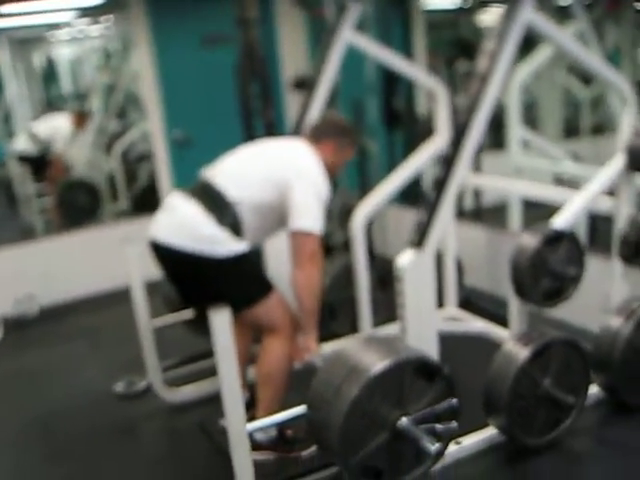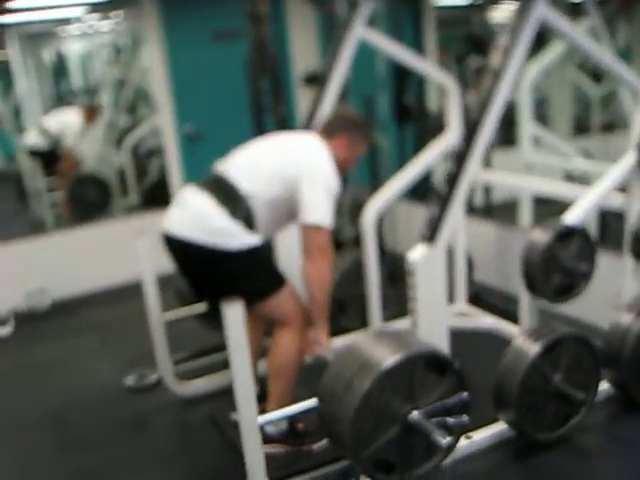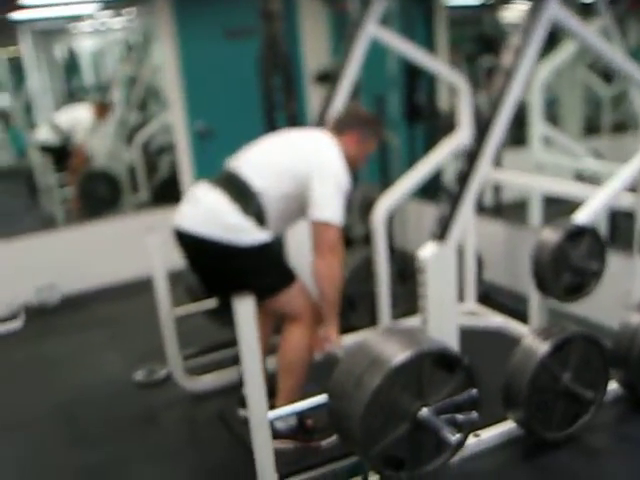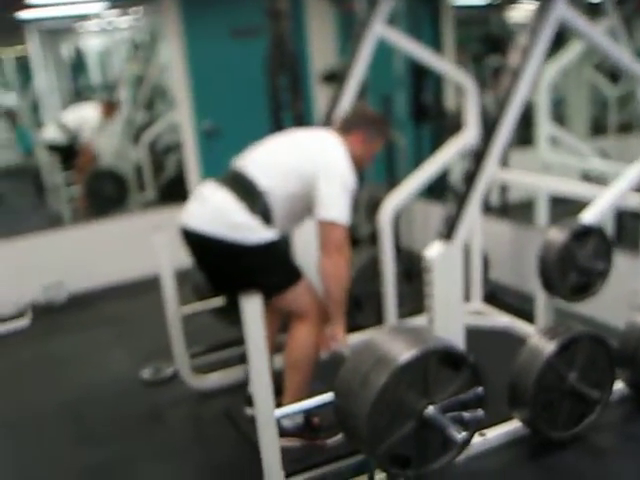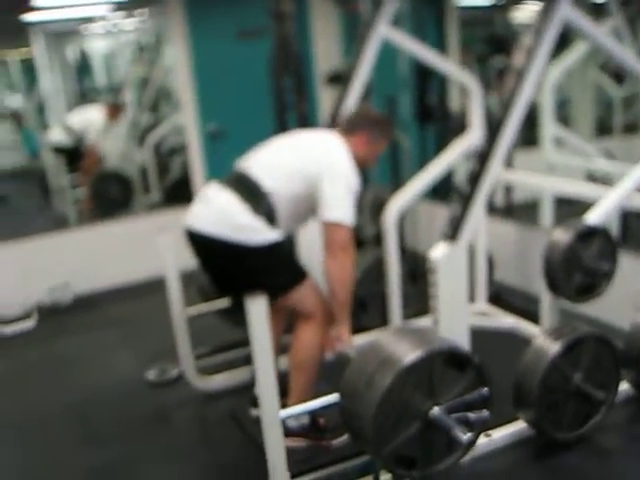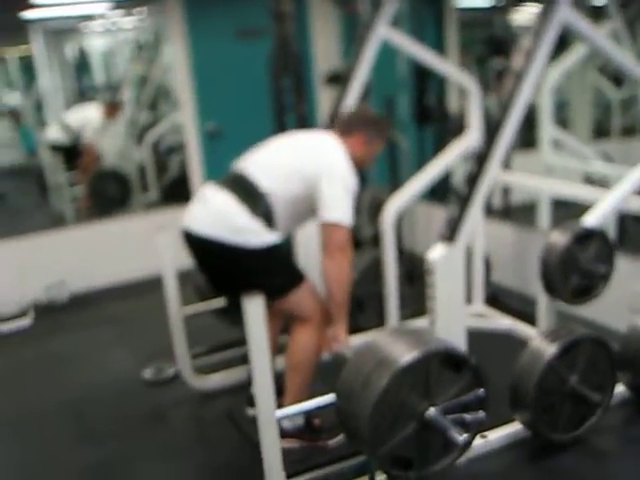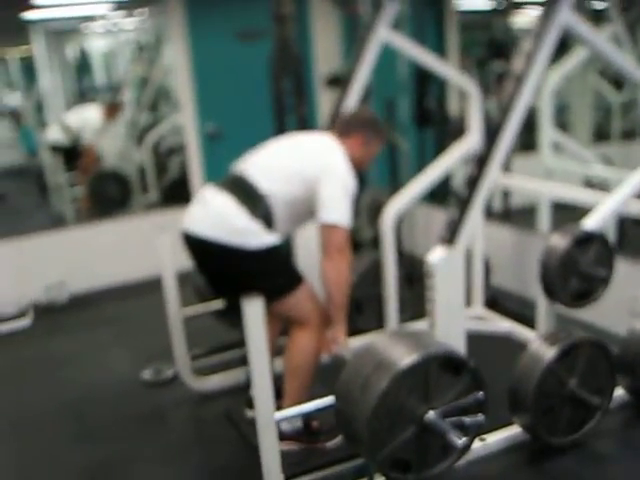
dt=0.1s
person 1, frame 1
left shoulder: (276, 150)
right shoulder: (310, 174)
right elbow: (307, 260)
right wrist: (310, 335)
left hip: (166, 231)
right hip: (203, 243)
left knee: (242, 312)
right knee: (280, 326)
right ankle: (264, 434)
person 1, frame 2
left shoulder: (290, 143)
right shoulder: (321, 168)
right elbow: (318, 253)
right wrist: (321, 329)
left hip: (179, 224)
right hip: (216, 236)
left knee: (255, 305)
right knee: (292, 319)
right ankle: (274, 427)
person 1, frame 3
left shoulder: (301, 141)
right shoulder: (331, 164)
right elbow: (328, 250)
right wrist: (331, 326)
left hip: (191, 219)
right hip: (227, 232)
left knee: (265, 302)
right knee: (302, 315)
right ankle: (283, 422)
person 1, frame 4
left shoulder: (308, 140)
right shoulder: (337, 164)
right elbow: (334, 249)
right wrist: (337, 324)
left hip: (197, 219)
right hip: (232, 230)
left knee: (272, 299)
right knee: (309, 312)
right ankle: (290, 421)
person 1, frame 5
left shoulder: (311, 142)
right shoulder: (339, 166)
right elbow: (339, 250)
right wrist: (343, 325)
left hip: (201, 220)
right hip: (237, 232)
left knee: (277, 300)
right knee: (314, 313)
right ankle: (295, 421)
person 1, frame 6
left shoulder: (307, 142)
right shoulder: (338, 166)
right elbow: (337, 251)
right wrist: (340, 325)
left hip: (199, 222)
right hip: (236, 233)
left knee: (272, 301)
right knee: (311, 315)
right ankle: (290, 422)
person 1, frame 7
left shoulder: (305, 145)
right shoulder: (337, 168)
right elbow: (336, 252)
right wrist: (339, 327)
left hip: (198, 224)
right hip: (235, 236)
left knee: (271, 303)
right knee: (310, 318)
right ankle: (289, 424)
